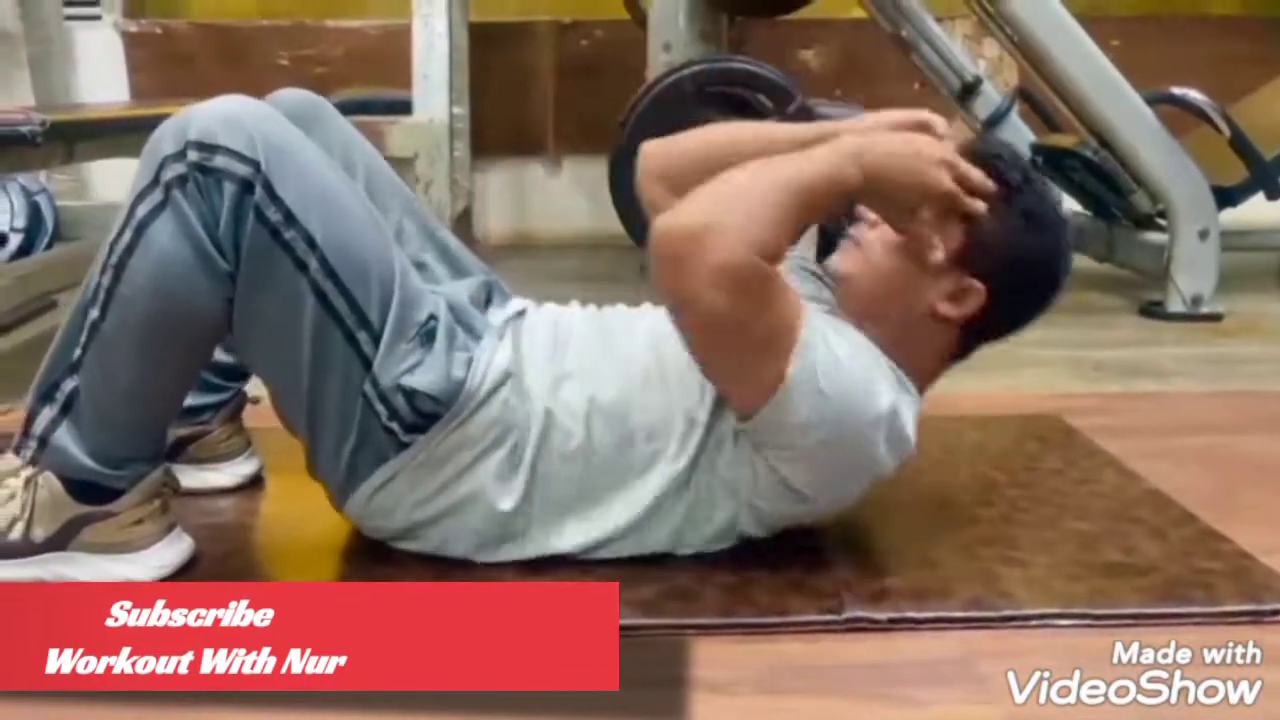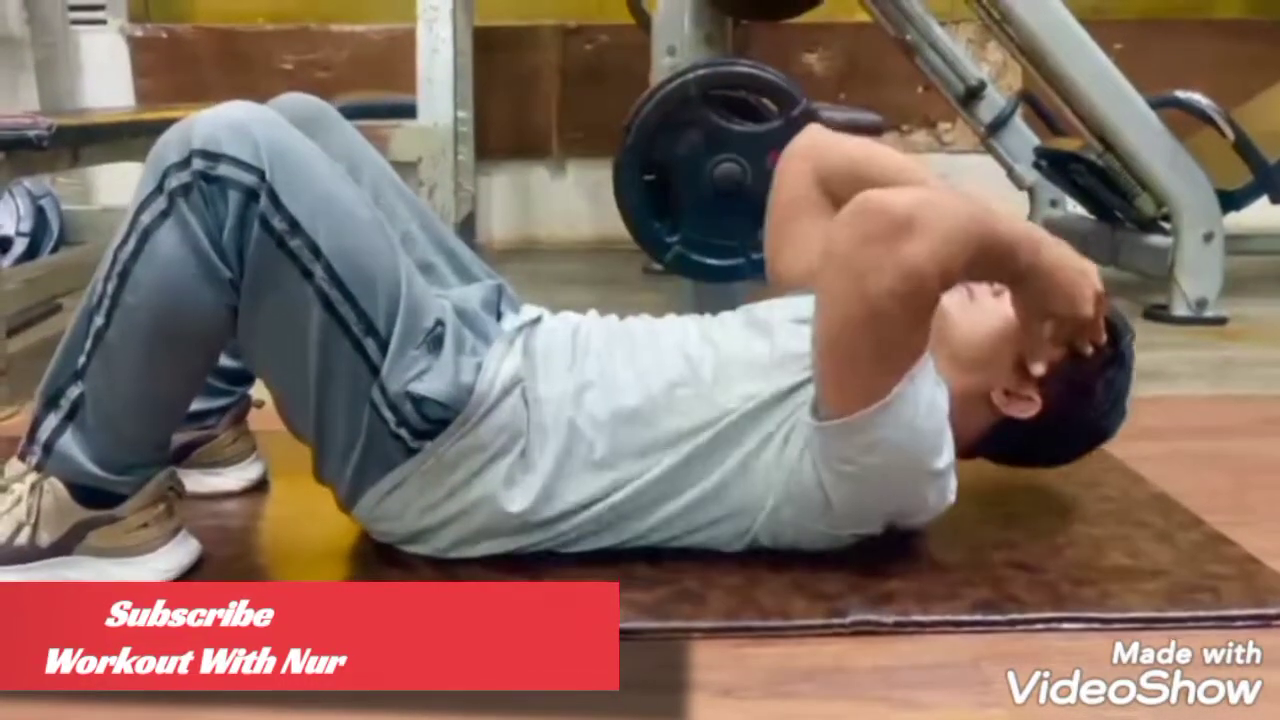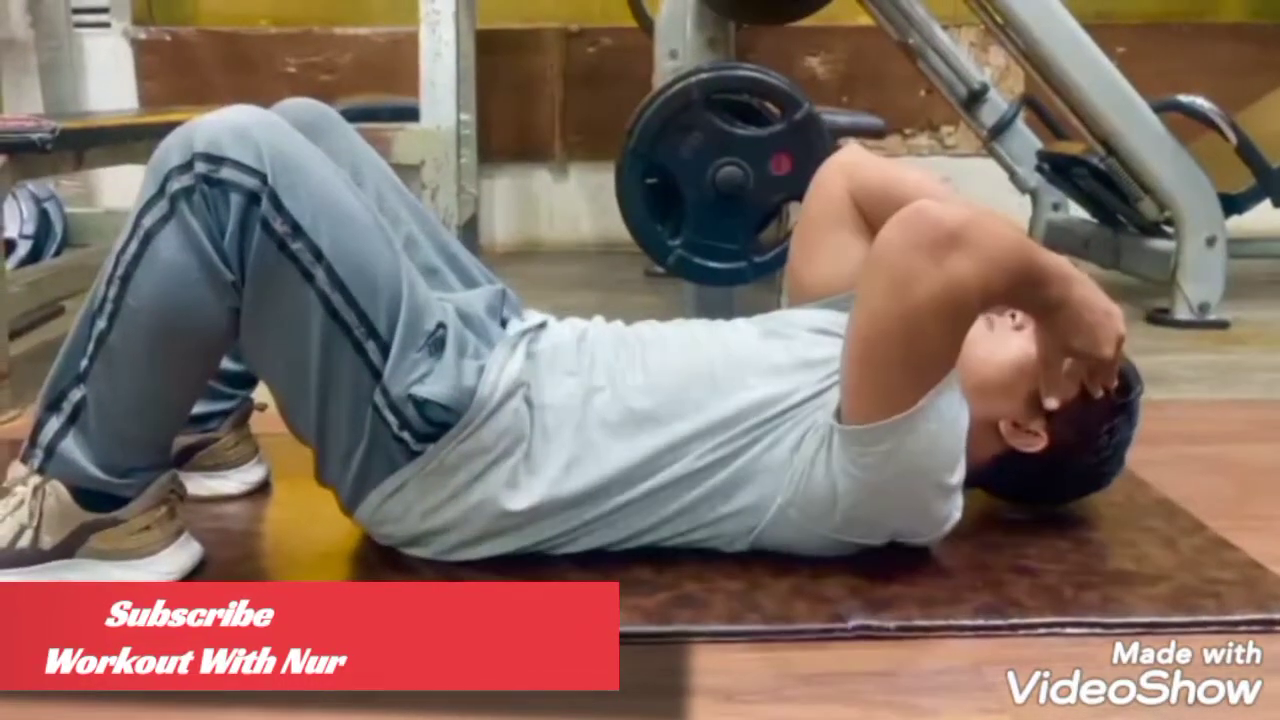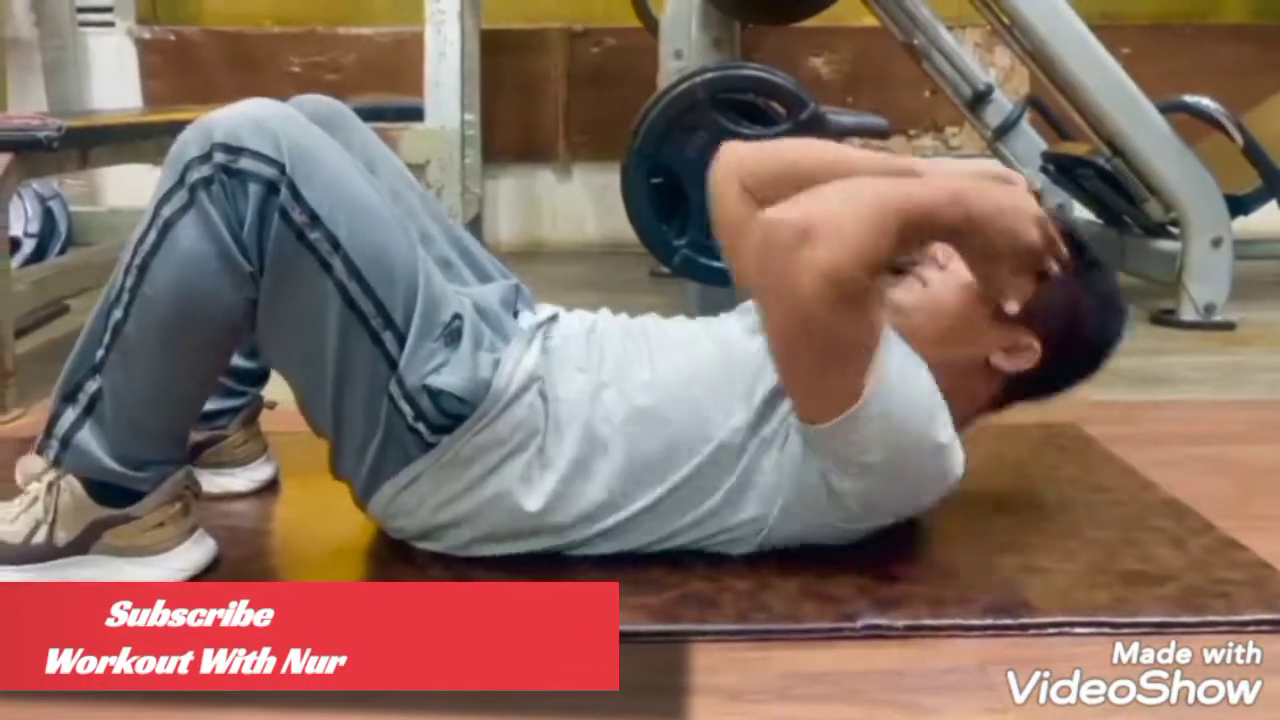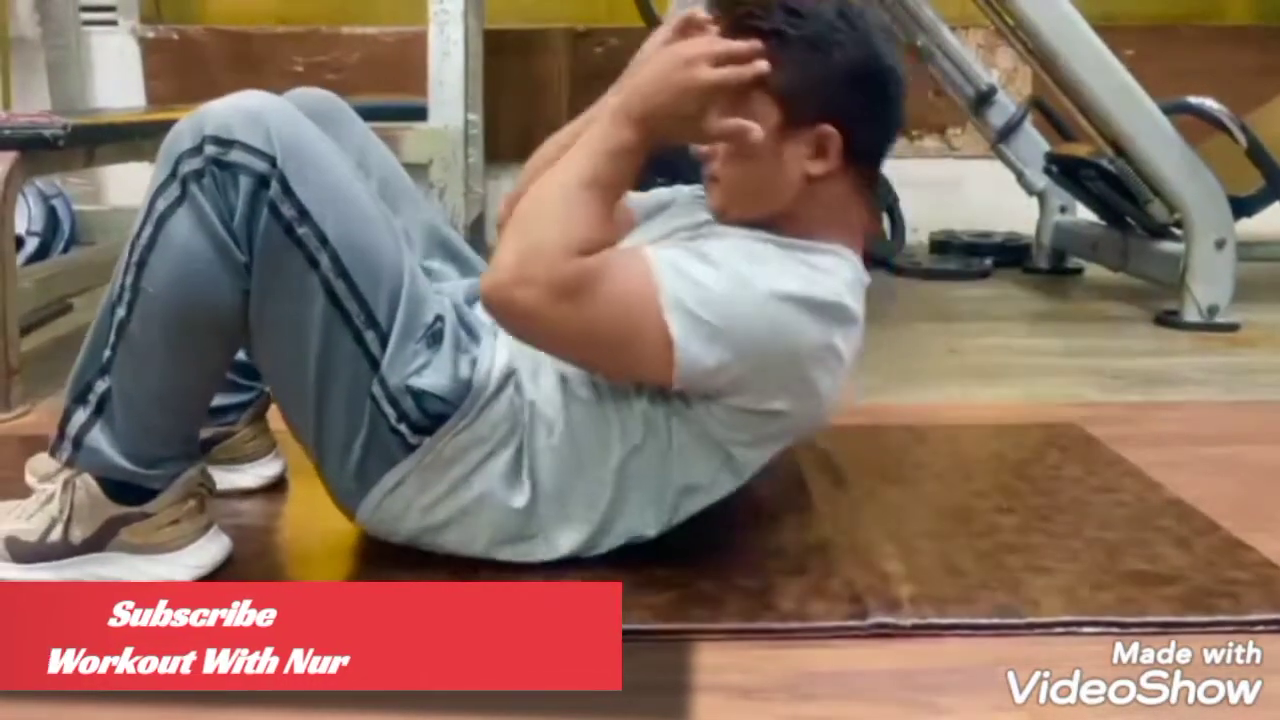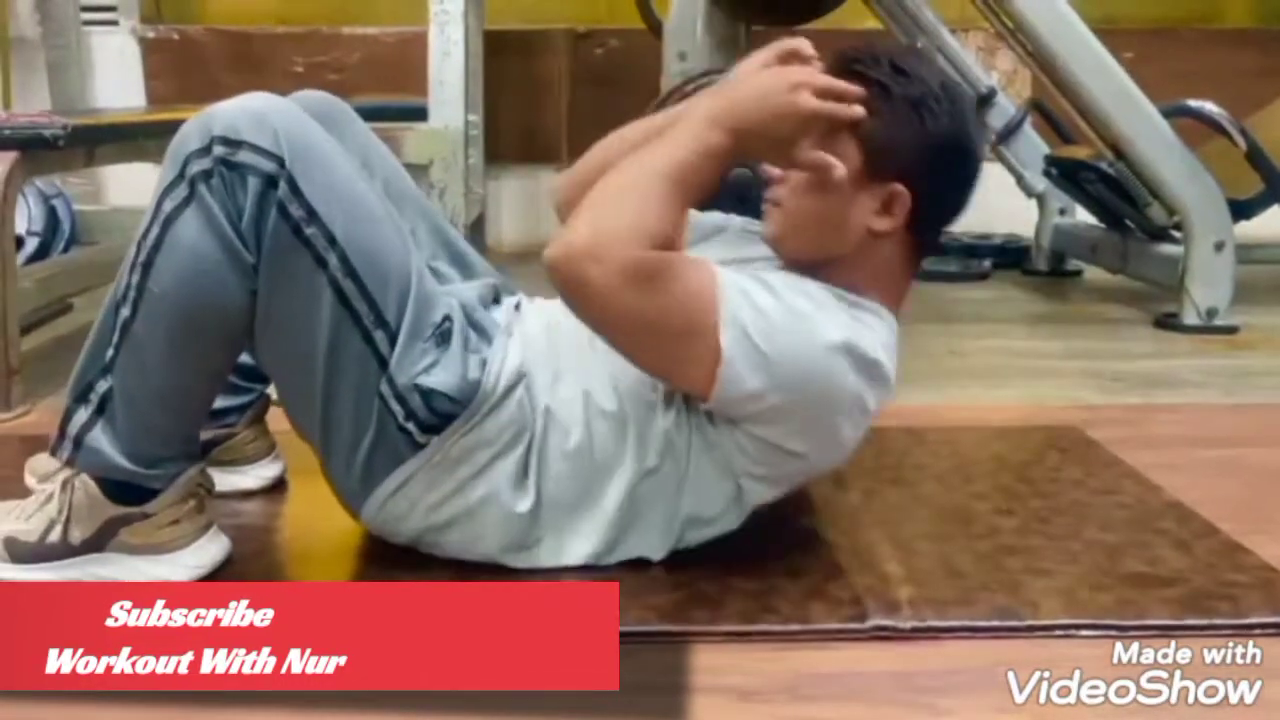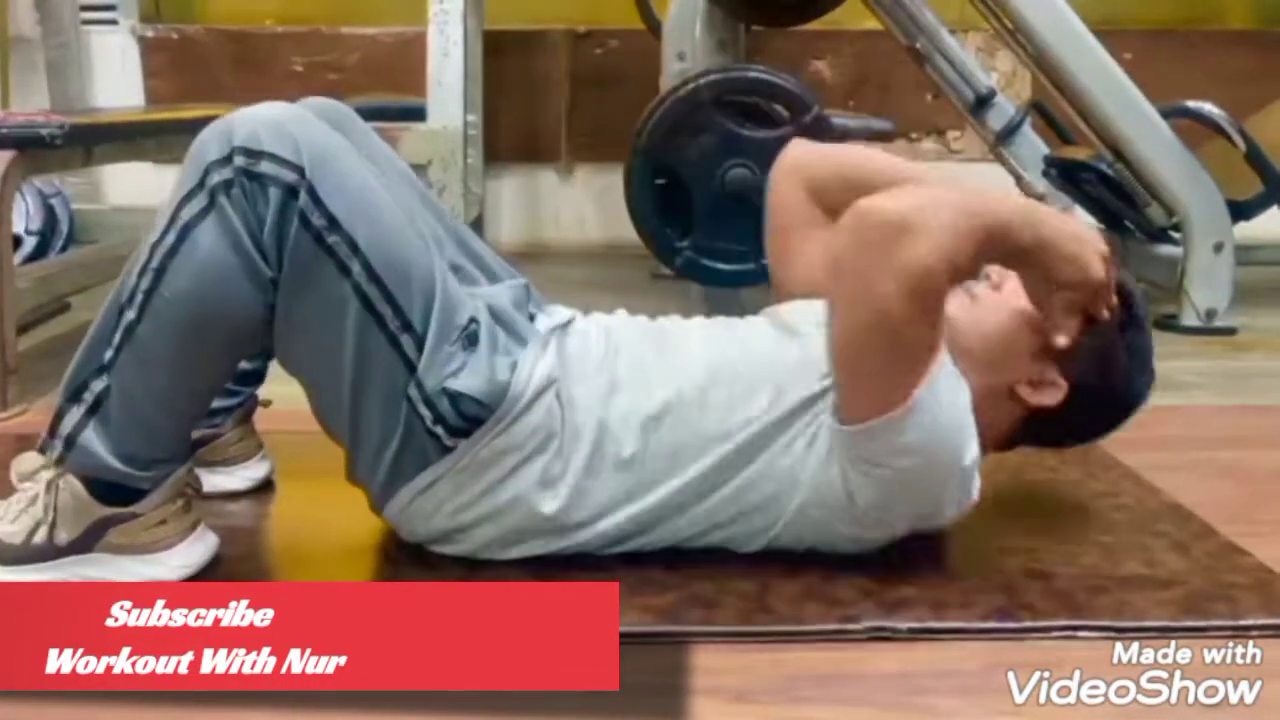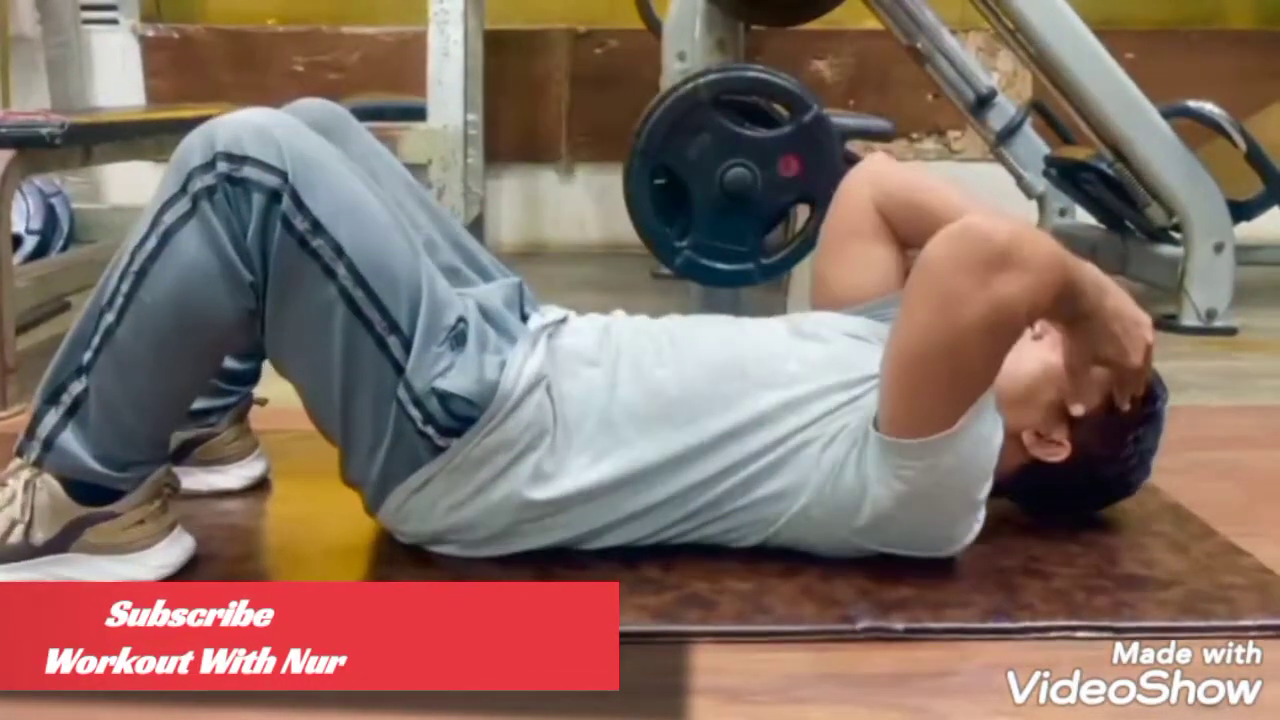
dt=0.3s
person 1, frame 1
left shoulder: (854, 410)
right shoulder: (833, 304)
left elbow: (688, 249)
right elbow: (660, 171)
left wrist: (850, 160)
right wrist: (846, 142)
left hip: (435, 441)
right hip: (493, 346)
left knee: (216, 153)
right knee: (291, 118)
right ankle: (191, 421)
person 1, frame 2
left shoulder: (890, 460)
right shoulder: (859, 354)
left elbow: (896, 231)
right elbow: (811, 161)
left wrist: (1030, 258)
right wrist: (999, 233)
left hip: (448, 442)
right hip: (502, 351)
left knee: (219, 160)
right knee: (291, 125)
right ankle: (195, 422)
person 1, frame 3
left shoulder: (896, 476)
right shoulder: (860, 359)
left elbow: (939, 244)
right elbow: (847, 178)
left wrist: (1060, 289)
right wrist: (1027, 263)
left hip: (451, 445)
right hip: (503, 353)
left knee: (222, 166)
right knee: (295, 130)
left ankle: (92, 500)
right ankle: (195, 426)
person 1, frame 4
left shoulder: (906, 438)
right shoulder: (878, 348)
left elbow: (797, 248)
right elbow: (736, 181)
left wrist: (946, 208)
right wrist: (942, 190)
left hip: (466, 444)
right hip: (526, 357)
left knee: (239, 150)
right knee: (306, 125)
left ankle: (102, 496)
right ankle: (205, 420)
person 1, frame 5
left shoulder: (787, 307)
right shoulder: (757, 225)
left elbow: (526, 283)
right elbow: (532, 215)
left wrist: (635, 112)
right wrist: (639, 98)
left hip: (444, 451)
right hip: (476, 369)
left knee: (235, 147)
right knee: (304, 118)
left ankle: (119, 498)
right ankle: (212, 426)
person 1, frame 6
left shoulder: (827, 357)
right shoulder: (794, 271)
left elbow: (590, 258)
right elbow: (582, 194)
left wrist: (737, 114)
right wrist: (722, 103)
left hip: (456, 450)
right hip: (490, 362)
left knee: (241, 149)
right knee: (299, 125)
left ankle: (127, 498)
right ankle: (209, 421)
person 1, frame 7
left shoulder: (925, 452)
right shoulder: (899, 361)
left elbow: (880, 234)
right elbow: (798, 174)
left wrist: (1009, 221)
right wrist: (990, 217)
left hip: (475, 446)
right hip: (532, 354)
left knee: (260, 162)
right knee: (309, 131)
left ankle: (107, 494)
right ankle: (198, 424)
person 1, frame 8
left shoulder: (926, 482)
right shoulder: (894, 358)
left elbow: (988, 258)
right elbow: (871, 188)
left wrist: (1089, 296)
right wrist: (1075, 288)
left hip: (471, 443)
right hip: (522, 355)
left knee: (243, 167)
right knee: (306, 130)
right ankle: (195, 424)
